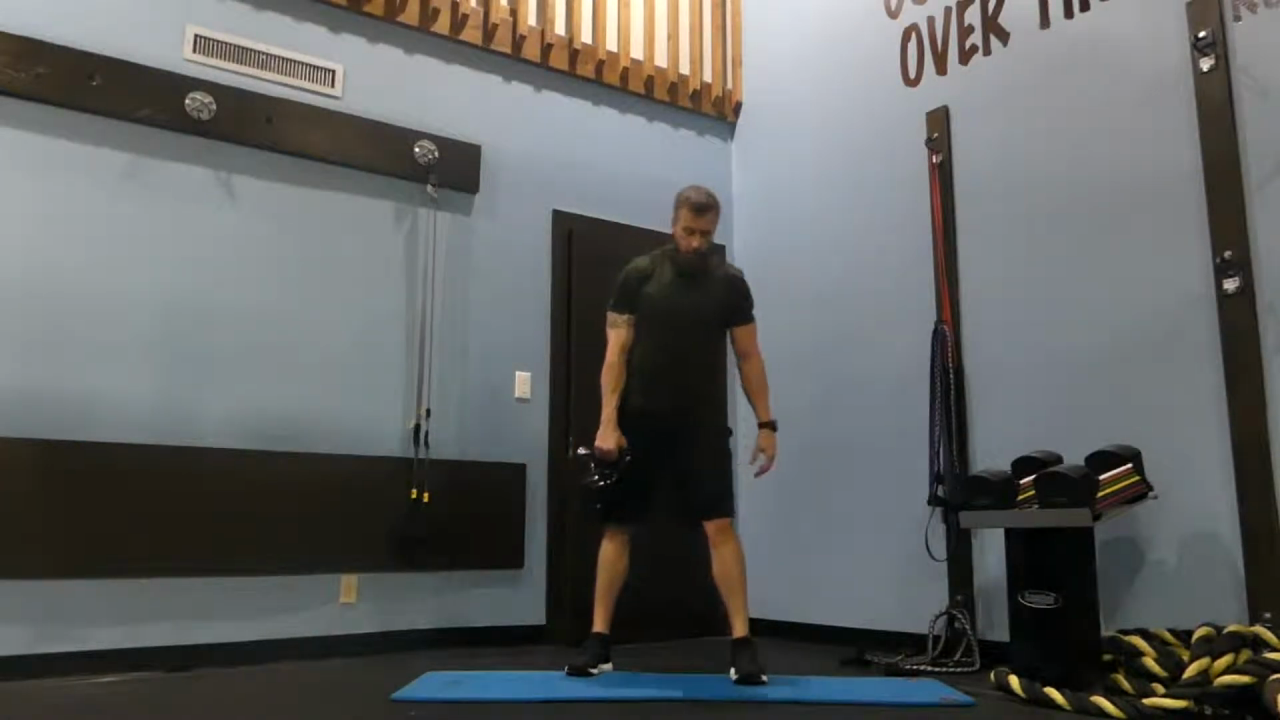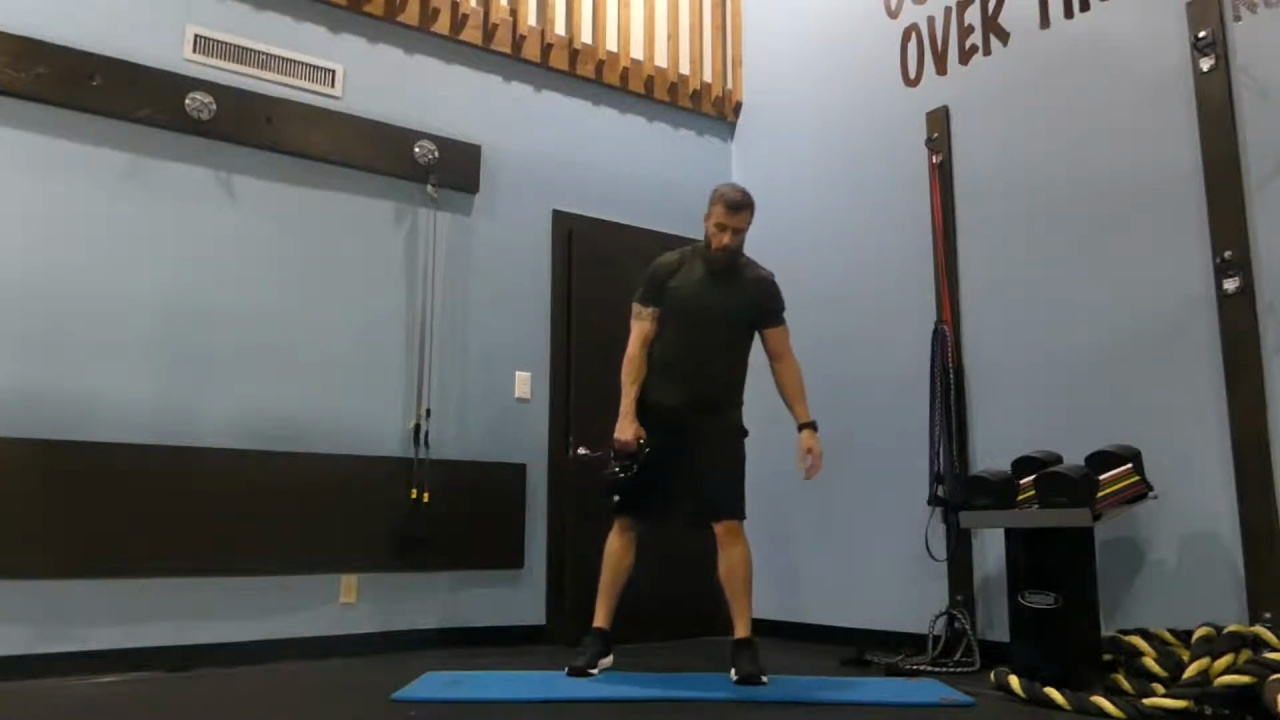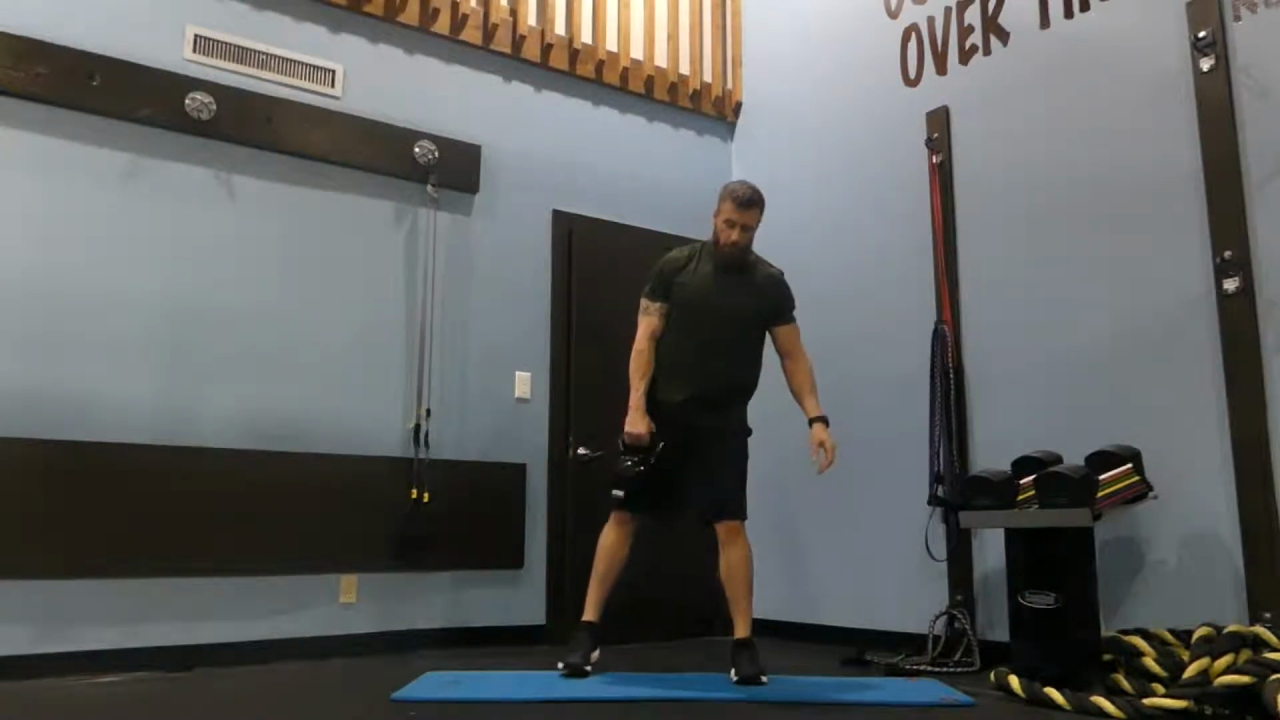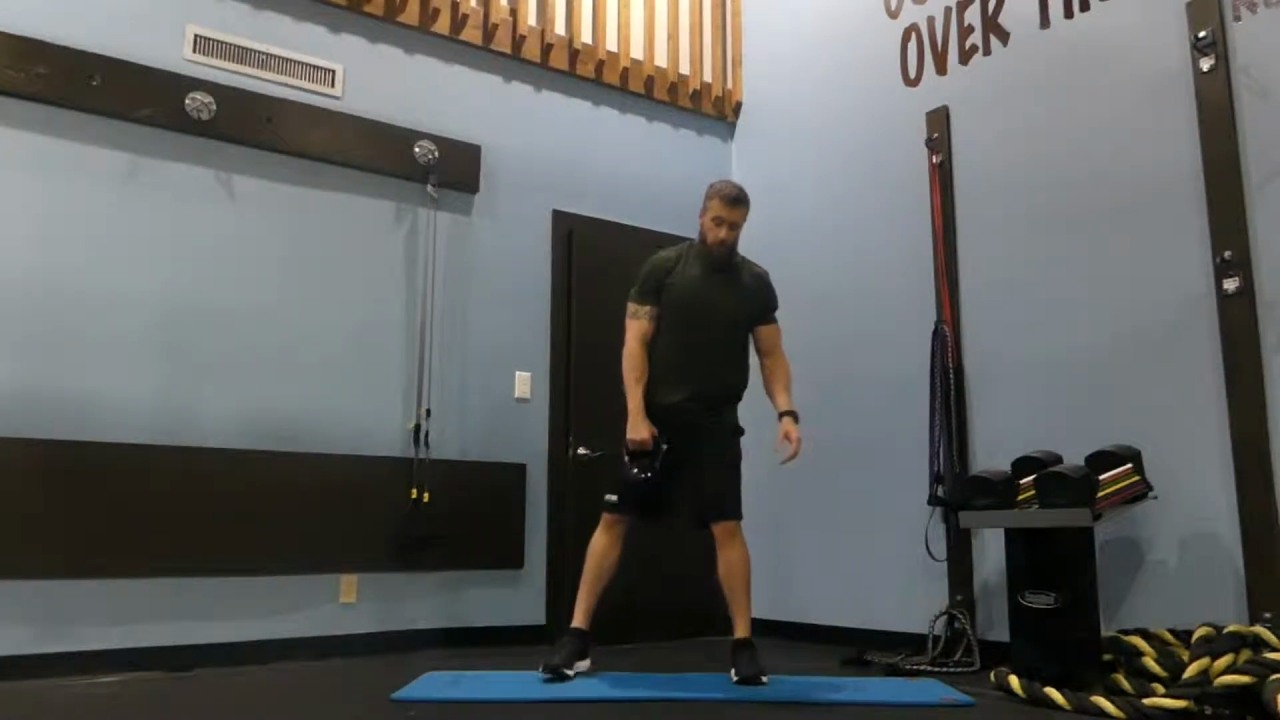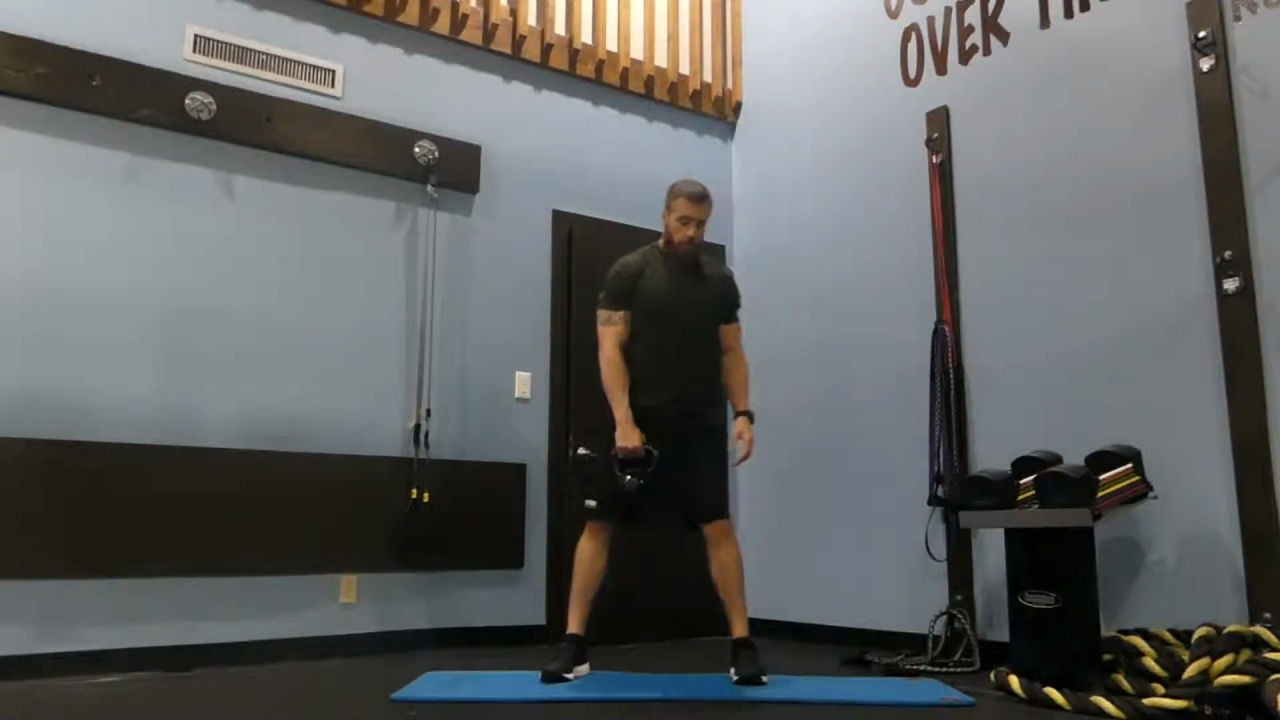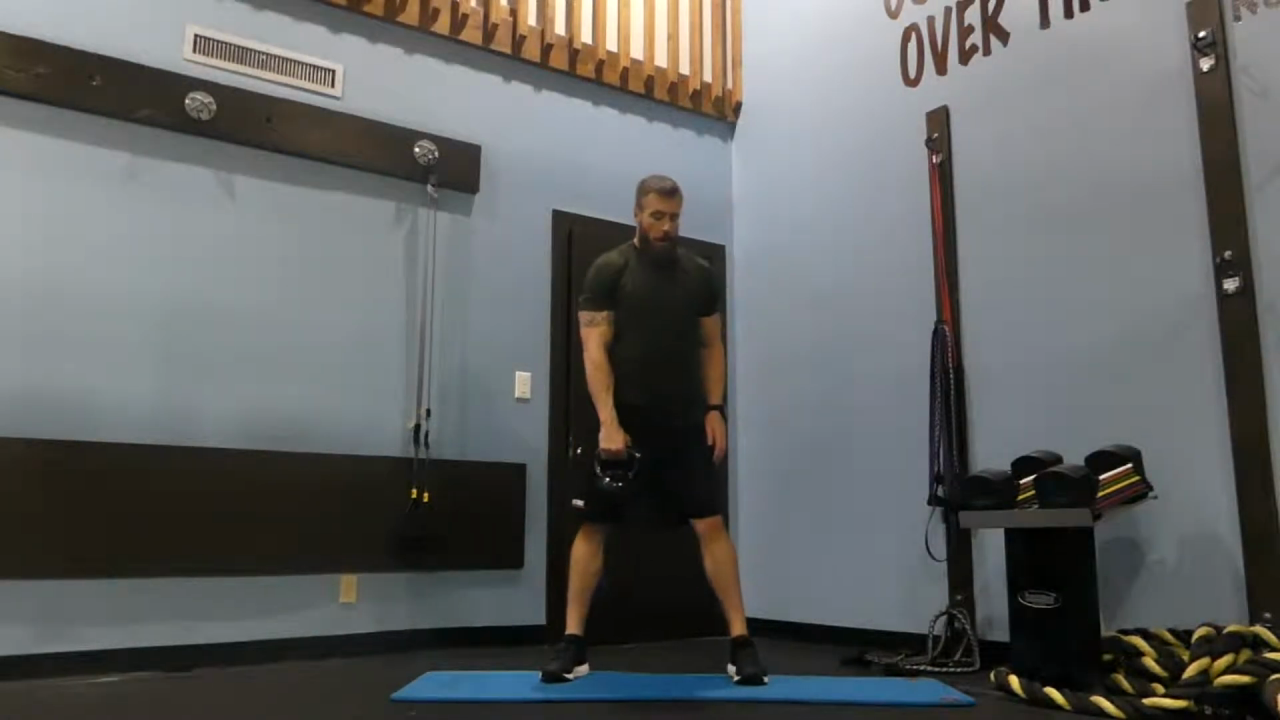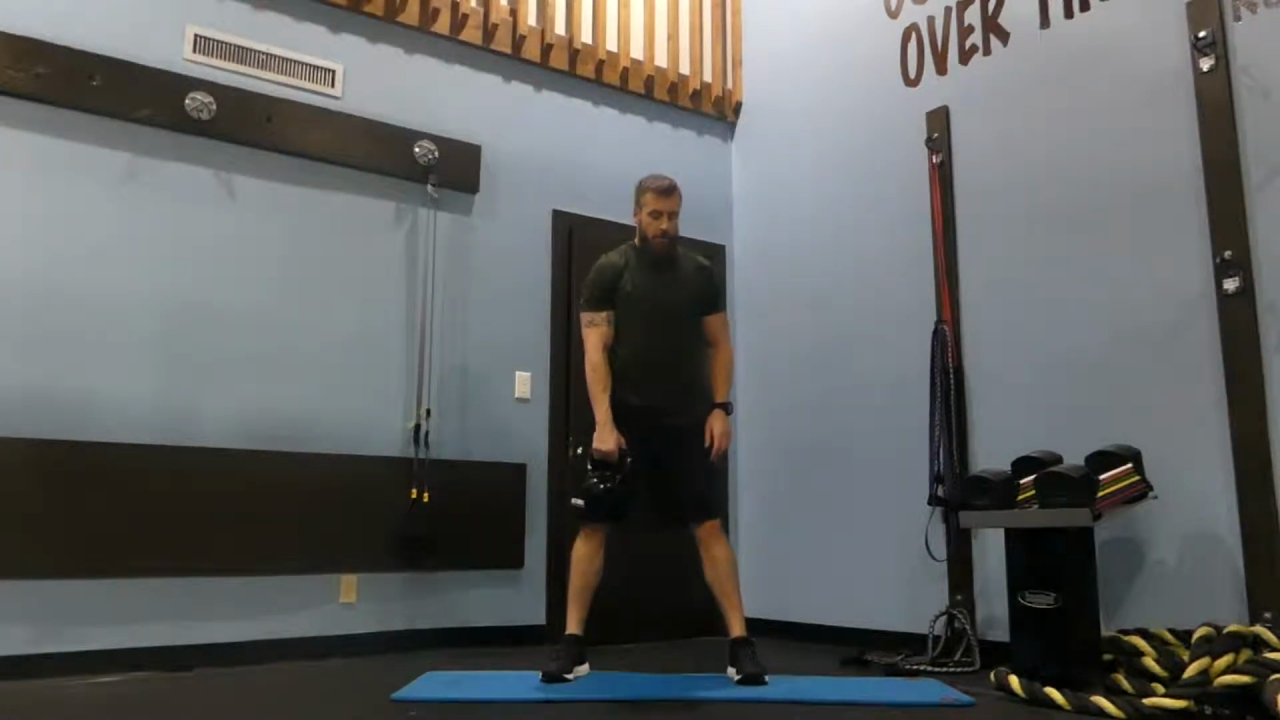
dt=0.2s
person 1, frame 1
left shoulder: (730, 282)
right shoulder: (638, 275)
left elbow: (748, 357)
right elbow: (617, 353)
left wrist: (766, 423)
right wrist: (609, 423)
left hip: (702, 424)
right hip: (640, 422)
left knee: (720, 527)
right knee: (617, 527)
left ankle: (742, 645)
right ankle: (598, 642)
person 1, frame 2
left shoulder: (759, 285)
right shoulder: (667, 269)
left elbow: (782, 358)
right elbow: (639, 344)
left wrist: (806, 424)
right wrist: (627, 414)
left hip: (717, 423)
right hip: (655, 417)
left knee: (729, 528)
right knee: (626, 521)
left ankle: (743, 646)
right ankle: (599, 637)
person 1, frame 3
left shoulder: (770, 283)
right shoulder: (676, 265)
left elbow: (793, 355)
right elbow: (646, 339)
left wrist: (816, 418)
right wrist: (636, 408)
left hip: (722, 422)
right hip: (661, 414)
left knee: (730, 528)
right knee: (623, 515)
left ankle: (742, 645)
right ankle: (587, 631)
person 1, frame 4
left shoulder: (755, 283)
right shoulder: (663, 267)
left elbow: (771, 355)
right elbow: (636, 343)
left wrist: (786, 412)
right wrist: (636, 415)
left hip: (714, 424)
right hip: (654, 417)
left knee: (726, 528)
right knee: (614, 519)
left ankle: (743, 646)
right ankle: (577, 638)
person 1, frame 5
left shoulder: (720, 280)
right shoulder: (629, 271)
left elbow: (731, 352)
right elbow: (611, 349)
left wrist: (742, 413)
right wrist: (624, 422)
left hip: (697, 425)
right hip: (636, 422)
left knee: (718, 528)
right knee: (598, 525)
left ankle: (742, 644)
right ankle: (573, 643)
person 1, frame 6
left shoulder: (699, 273)
right shoulder: (609, 270)
left elbow: (711, 345)
right elbow: (594, 350)
left wrist: (715, 409)
right wrist: (609, 423)
left hip: (683, 422)
right hip: (623, 421)
left knee: (711, 525)
right knee: (592, 526)
left ankle: (740, 643)
right ankle: (573, 644)
person 1, frame 7
left shoulder: (701, 273)
right shoulder: (609, 270)
left elbow: (718, 344)
right elbow: (595, 350)
left wrist: (720, 408)
right wrist: (604, 423)
left hip: (684, 423)
right hip: (622, 421)
left knee: (708, 528)
right knee: (593, 526)
left ankle: (739, 643)
right ankle: (572, 644)
